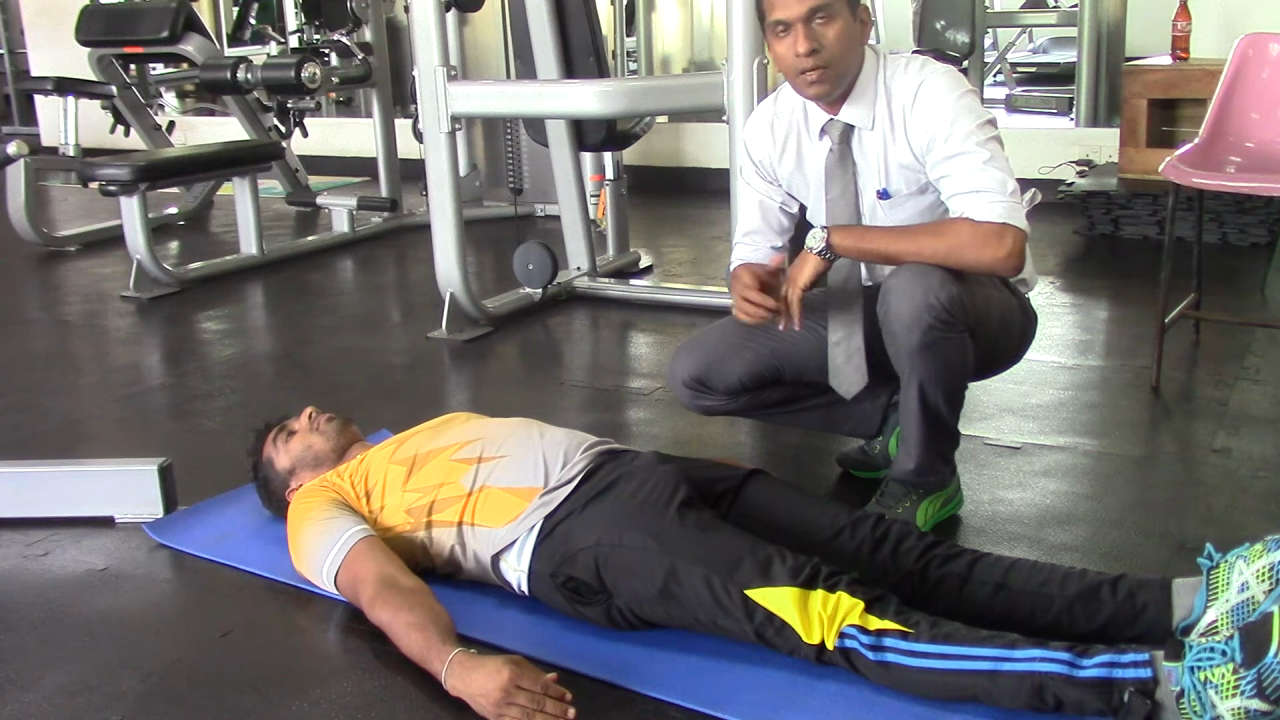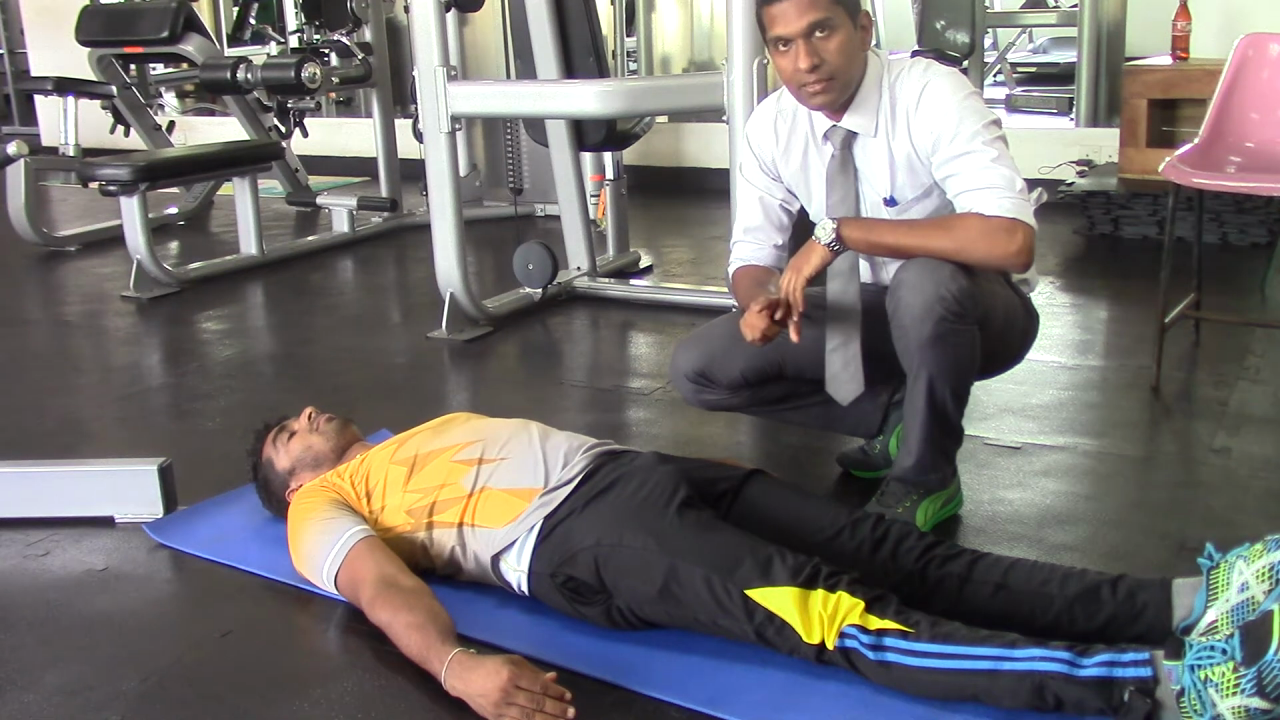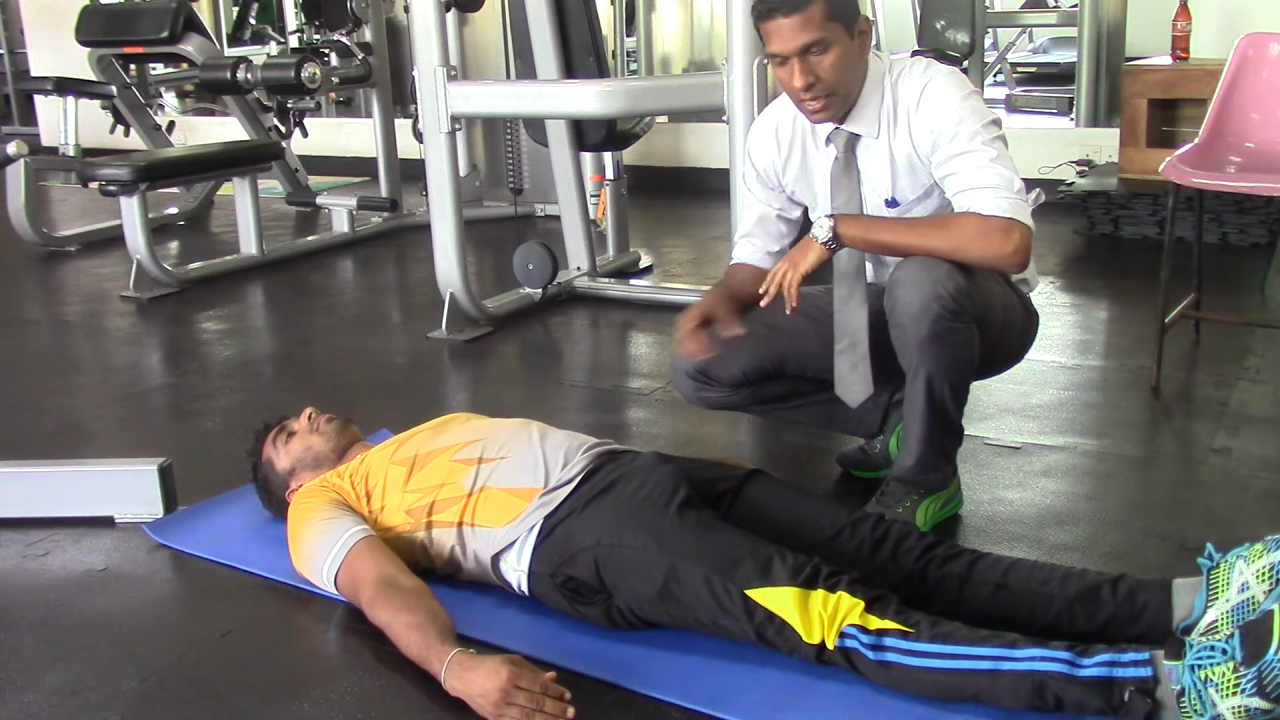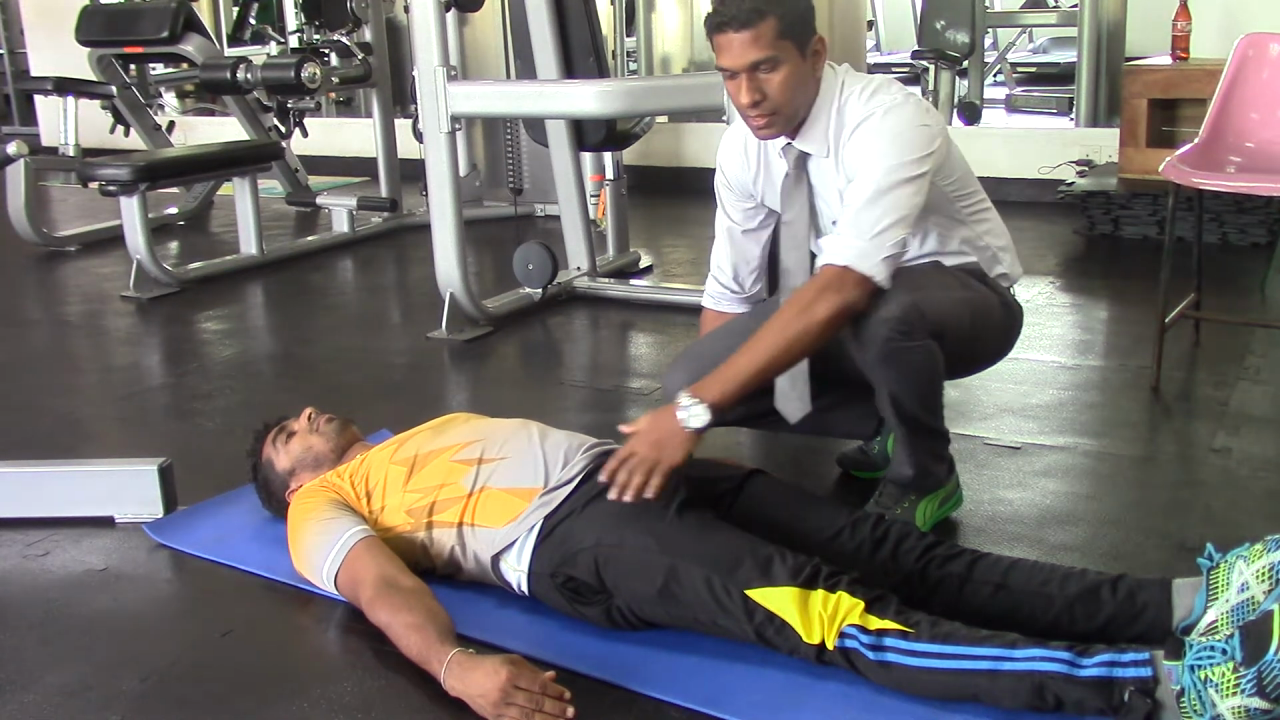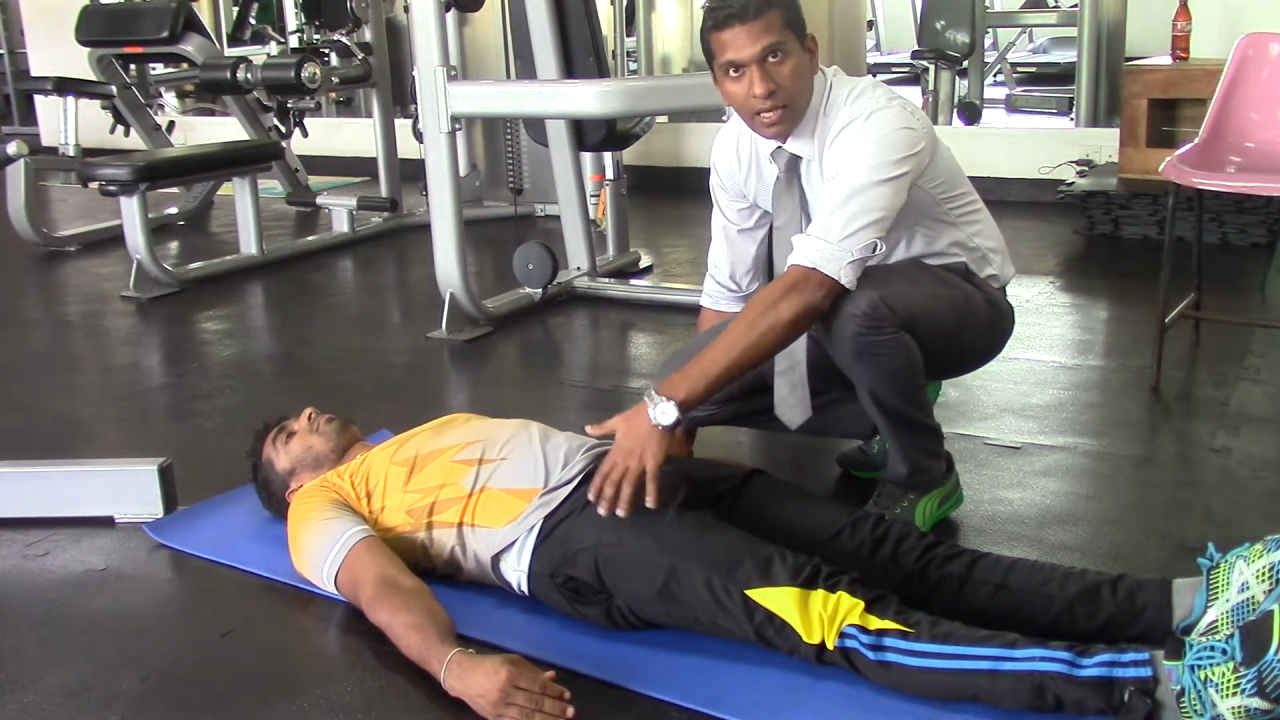
dt=1s
person 1, frame 1
left shoulder: (421, 439)
right shoulder: (323, 511)
right elbow: (384, 588)
left wrist: (712, 460)
left hip: (634, 469)
right hip: (576, 538)
left knee: (899, 554)
right knee: (835, 616)
left ankle: (1185, 603)
person 1, frame 2
left shoulder: (421, 439)
right shoulder: (325, 512)
right elbow: (383, 588)
left wrist: (715, 461)
left hip: (633, 469)
right hip: (576, 538)
left knee: (897, 555)
right knee: (835, 617)
left ankle: (1185, 604)
person 1, frame 3
left shoulder: (420, 439)
right shoulder: (325, 512)
right elbow: (383, 589)
left wrist: (712, 458)
left hip: (632, 470)
right hip: (574, 538)
left knee: (896, 556)
right knee: (833, 618)
left ankle: (1185, 604)
person 1, frame 4
left shoulder: (420, 438)
right shoulder: (324, 511)
right elbow: (383, 589)
left hip: (622, 470)
right hip: (569, 540)
left knee: (894, 554)
right knee: (829, 616)
left ankle: (1187, 603)
person 1, frame 5
left shoulder: (422, 439)
right shoulder: (324, 511)
right elbow: (383, 589)
right hip: (569, 540)
left knee: (895, 553)
right knee: (829, 615)
left ankle: (1187, 603)
person 2, frame 1
left shoulder: (928, 93)
right shoulder: (768, 125)
left elbow: (1000, 244)
right elbow: (755, 253)
left wrist: (833, 239)
right wrist: (754, 284)
left hip: (974, 307)
right hip: (865, 307)
left knee: (914, 292)
right knee: (696, 374)
left ankle: (925, 477)
right ankle: (896, 416)
person 2, frame 2
left shoulder: (932, 95)
right shoulder: (770, 125)
left elbow: (1012, 240)
right elbow: (753, 256)
left wrist: (841, 232)
right wrist: (764, 301)
left hip: (970, 308)
right hip: (867, 308)
left knee: (926, 283)
right knee: (698, 368)
left ankle: (926, 477)
right ankle: (897, 417)
person 2, frame 3
left shoulder: (933, 95)
right shoulder: (774, 132)
left elbow: (1007, 242)
right elbow: (756, 258)
left wrist: (838, 229)
right wrist: (720, 299)
left hip: (974, 309)
right hip: (870, 307)
left knee: (923, 283)
right knee: (701, 367)
left ankle: (926, 476)
right ankle: (896, 416)
person 2, frame 4
left shoulder: (887, 120)
right shoulder: (743, 145)
left elbow: (842, 288)
right elbow: (729, 289)
left wrist: (694, 409)
right wrist: (681, 402)
left hip: (963, 298)
right hip: (847, 308)
left knee: (879, 311)
right knee: (685, 383)
left ankle: (923, 476)
right ankle: (890, 415)
person 2, frame 5
left shoulder: (877, 124)
right shoulder: (735, 146)
left elbow: (808, 286)
right elbow: (727, 291)
left wrist: (664, 408)
right wrist: (680, 433)
left hip: (957, 301)
right hip: (843, 309)
left knee: (855, 308)
right knee: (689, 383)
left ankle: (922, 475)
right ankle: (892, 413)
